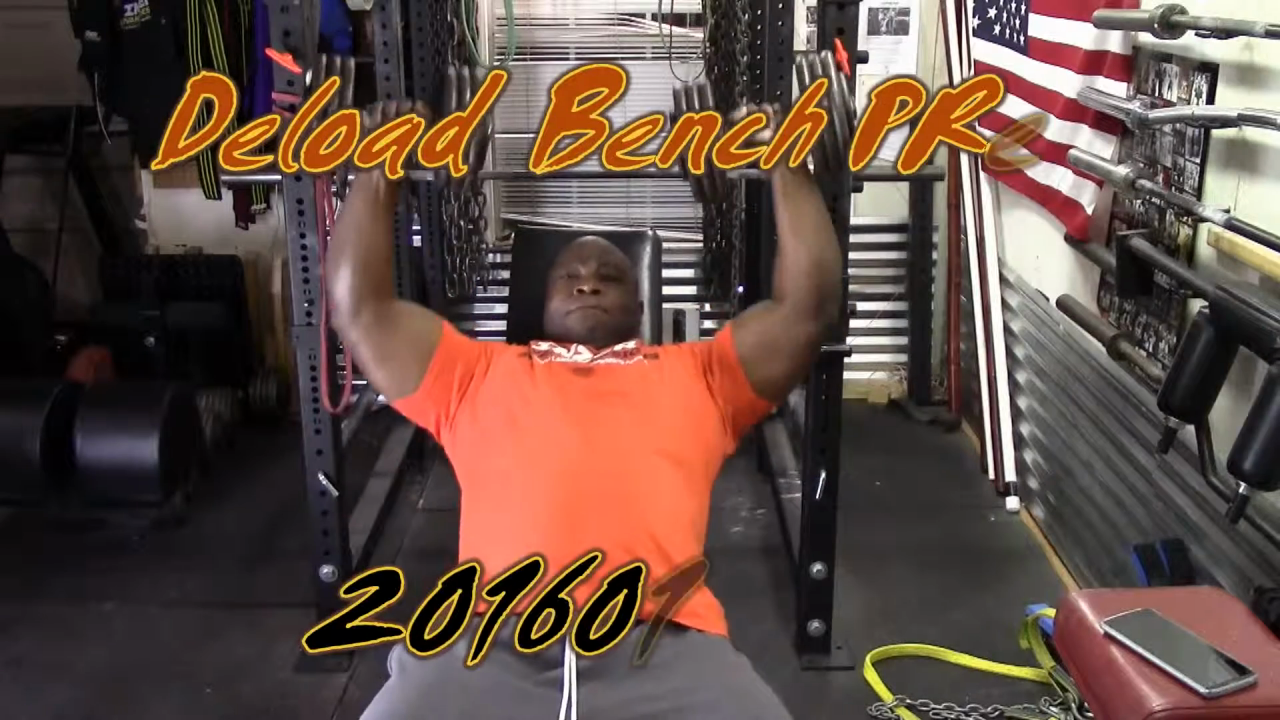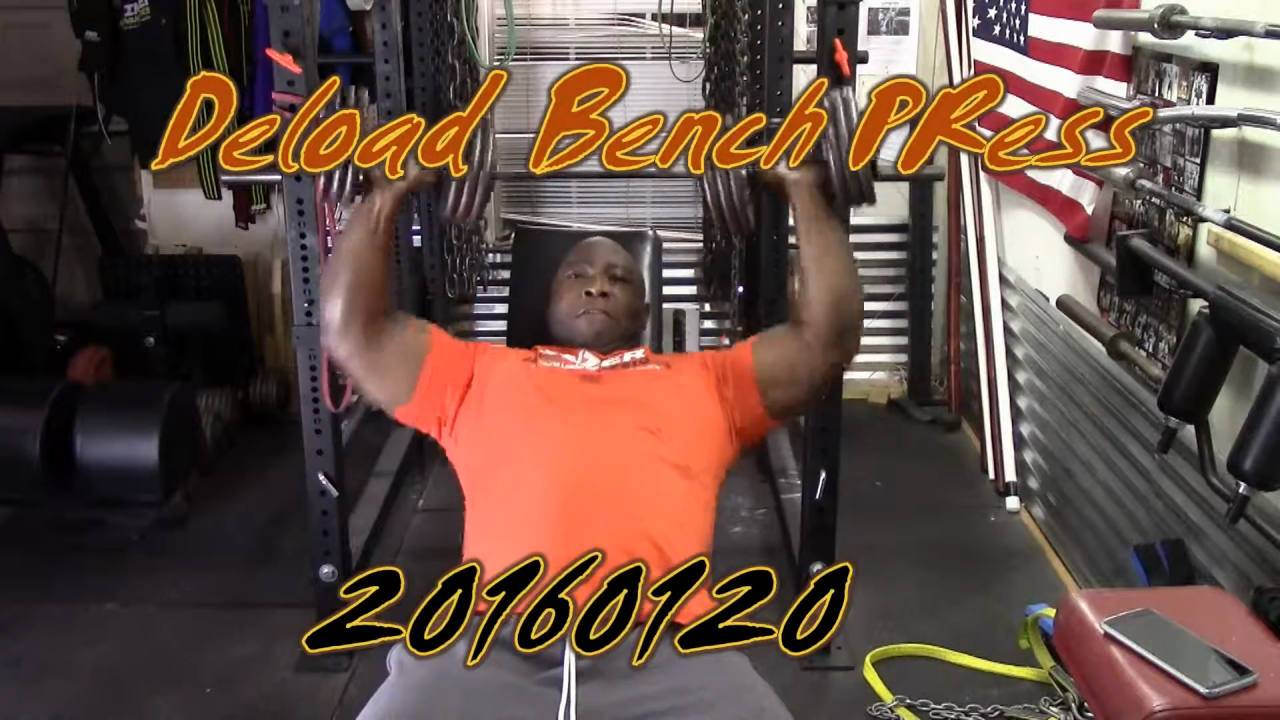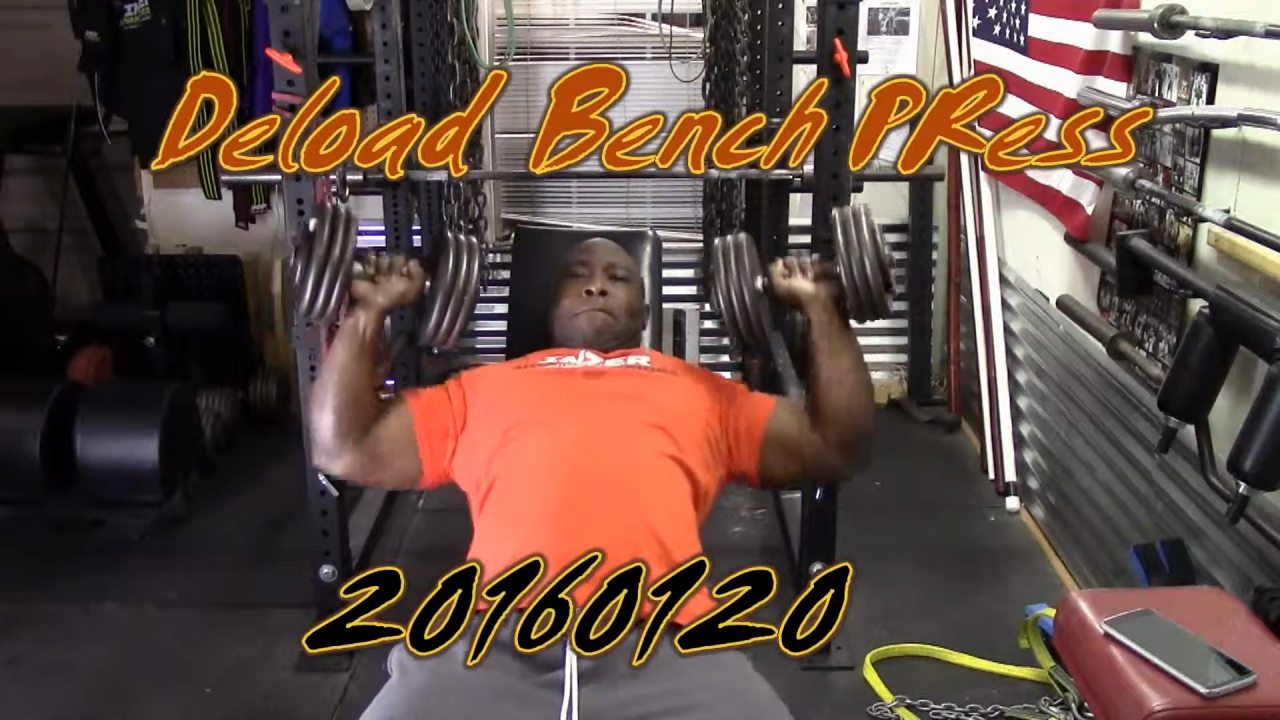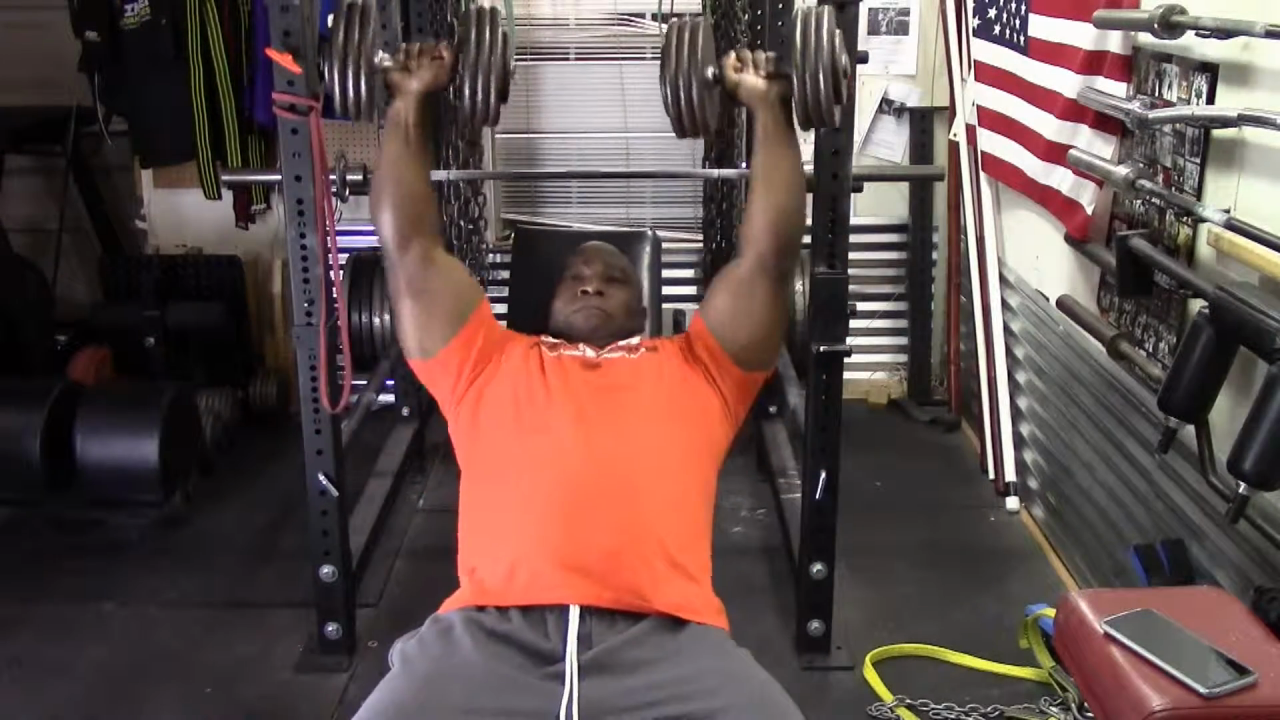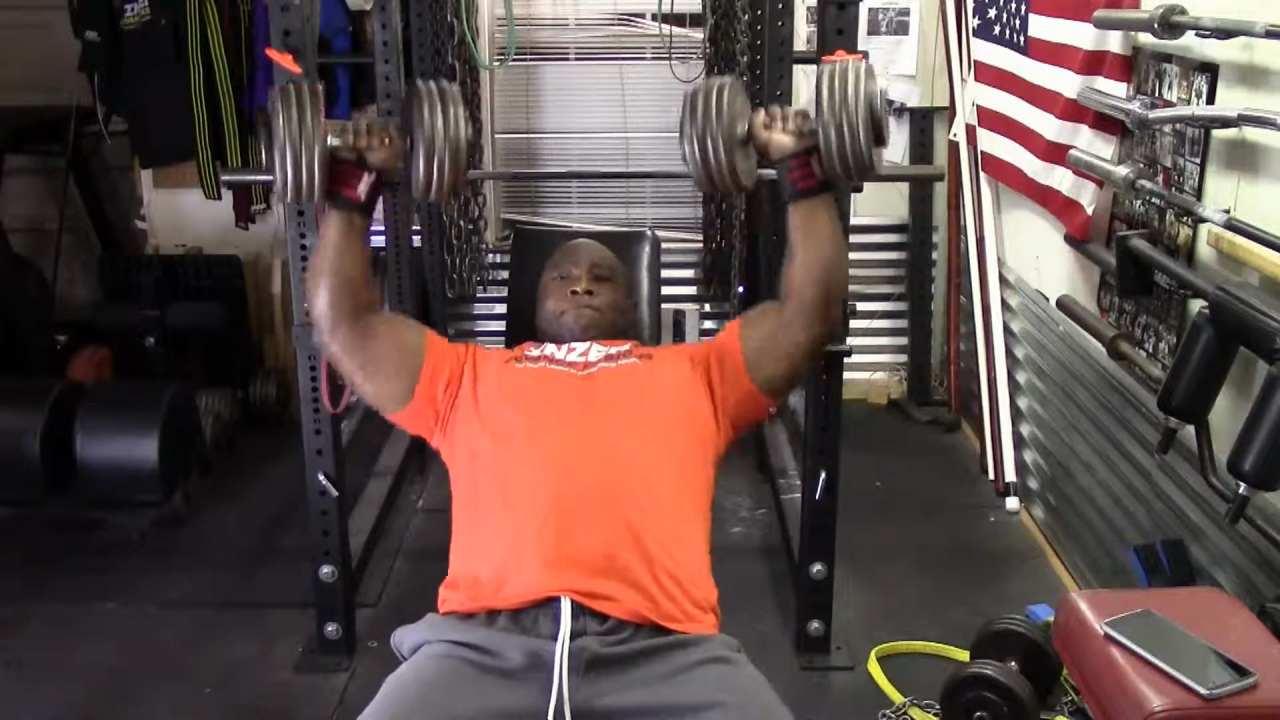
dt=1s
person 1, frame 1
left shoulder: (697, 379)
right shoulder: (480, 378)
left elbow: (807, 304)
right elbow: (362, 303)
left wrist: (786, 159)
right wrist: (378, 161)
left hip: (660, 640)
right hip: (493, 638)
person 1, frame 2
left shoulder: (702, 383)
right shoulder: (481, 375)
left elbow: (827, 338)
right elbow: (352, 330)
left wrist: (805, 192)
right wrist: (387, 194)
left hip: (661, 642)
right hip: (494, 639)
person 1, frame 3
left shoulder: (700, 390)
right shoulder: (484, 388)
left elbow: (837, 447)
right elbow: (343, 448)
left wrist: (820, 306)
right wrist: (368, 312)
left hip: (661, 642)
right hip: (493, 637)
person 1, frame 4
left shoulder: (695, 375)
right shoulder: (490, 370)
left elbow: (767, 253)
right elbow: (412, 246)
left wrist: (766, 106)
right wrist: (409, 102)
left hip: (662, 637)
right hip: (493, 630)
person 1, frame 5
left shoulder: (692, 377)
right shoulder: (469, 378)
left elbow: (813, 308)
right elbow: (343, 320)
left wrist: (800, 165)
right wrist: (354, 184)
left hip: (660, 644)
right hip: (486, 638)
